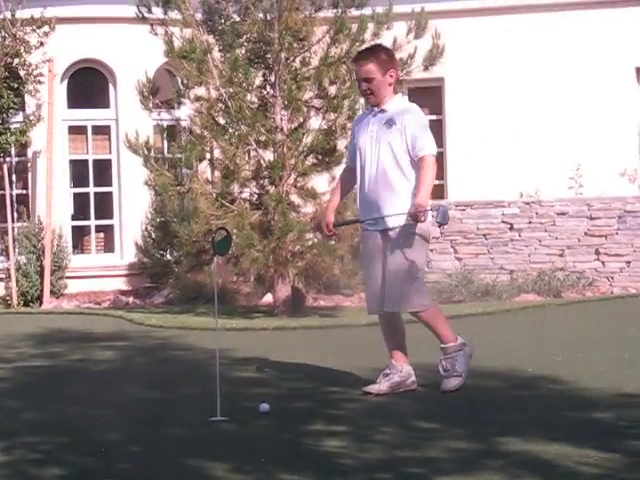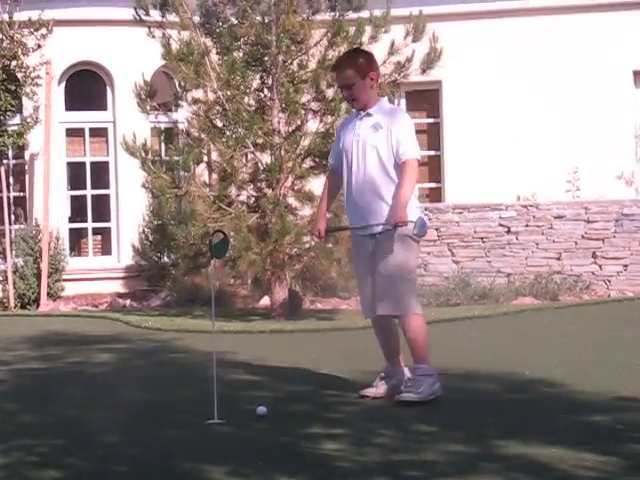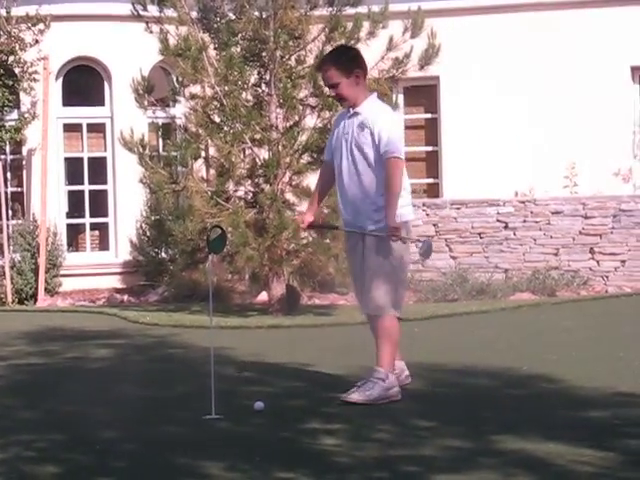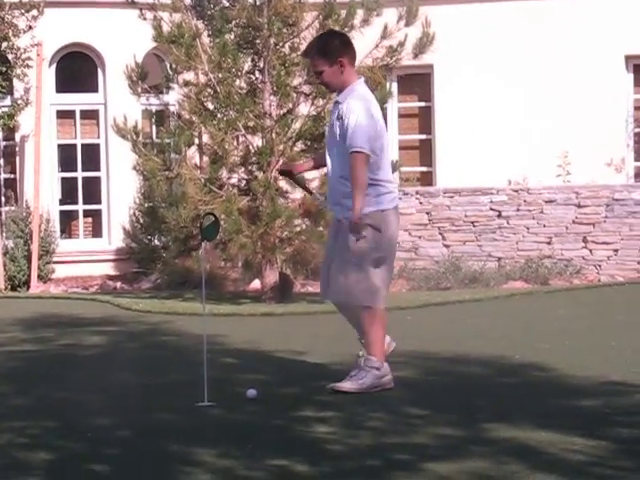
dt=0.2s
person 1, frame 1
left shoulder: (409, 114)
right shoulder: (361, 123)
left elbow: (427, 160)
right elbow: (351, 170)
left wrist: (421, 198)
right wrist: (331, 207)
left hip: (405, 224)
right hip: (372, 226)
left knee: (410, 296)
right knee: (381, 302)
left ankle: (455, 347)
right ankle: (400, 369)
person 1, frame 2
left shoulder: (394, 118)
right shoulder: (346, 126)
left elbow: (409, 165)
right elbow: (336, 171)
left wrist: (400, 206)
right wrist: (322, 212)
left hip: (395, 227)
right hip: (360, 229)
left knee: (399, 301)
right knee: (374, 307)
left ankle: (424, 372)
right ankle: (394, 372)
person 1, frame 3
left shoulder: (381, 115)
right shoulder: (340, 121)
left elbow: (393, 163)
right elbow: (331, 168)
left wrist: (392, 213)
right wrist: (312, 206)
left hip: (385, 225)
right hip: (357, 226)
left knee: (383, 301)
right knee: (370, 302)
left ankle: (385, 379)
right ankle: (393, 367)
person 1, frame 4
left shoulder: (358, 104)
right shoulder: (341, 103)
left elbow: (359, 157)
left wrist: (358, 207)
right wrist: (307, 164)
left hip: (369, 211)
right hip: (344, 212)
left knee: (365, 290)
right knee: (336, 288)
left ankle: (375, 367)
right ankle: (377, 341)
